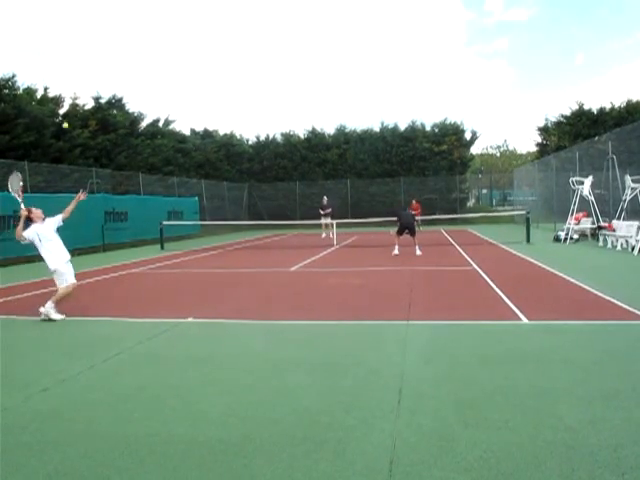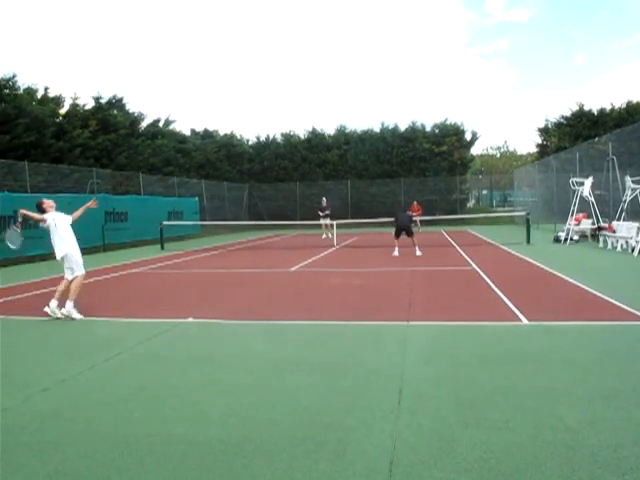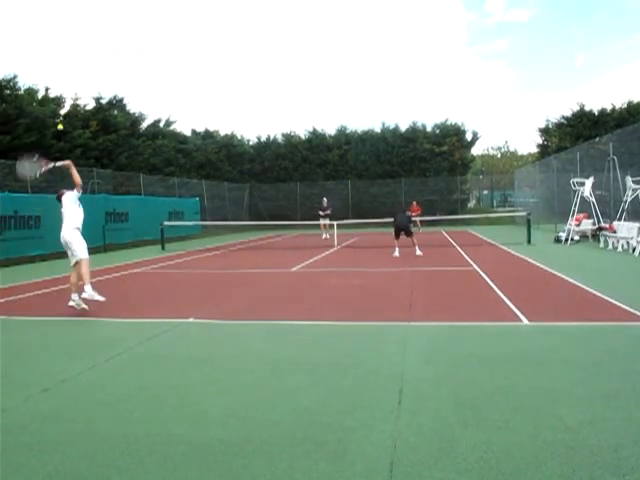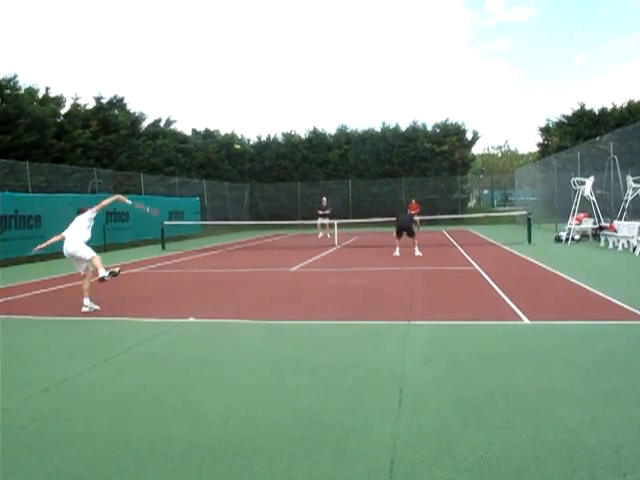
dt=0.2s
person 1, frame 1
left shoulder: (49, 222)
right shoulder: (32, 230)
left elbow: (65, 214)
right elbow: (19, 237)
left wrist: (76, 200)
right wrist: (22, 218)
left hip: (64, 259)
right hip: (56, 261)
left knee: (68, 287)
right knee: (69, 287)
left ankle: (48, 308)
right ankle: (49, 306)
person 1, frame 2
left shoulder: (60, 216)
right shoulder: (49, 216)
left elbow: (72, 217)
right elbow: (41, 217)
left wrist: (86, 206)
right wrist: (26, 213)
left hip: (69, 248)
right hip: (69, 249)
left knee: (68, 279)
right knee: (79, 276)
left ankle: (52, 305)
right ankle: (69, 307)
person 1, frame 3
left shoulder: (67, 206)
right shoulder: (70, 197)
right elbow: (79, 183)
right wrist: (70, 165)
left hip: (70, 232)
right hip: (71, 232)
left knee: (76, 267)
right knee: (84, 260)
left ankle: (74, 298)
right ankle: (88, 291)
person 1, frame 4
left shoulder: (74, 224)
right shoulder: (86, 216)
left elbow: (59, 236)
right elbow: (100, 206)
left wrist: (44, 245)
right wrist: (116, 197)
left hip: (68, 249)
right hip: (75, 245)
left knee: (86, 274)
right knee: (94, 257)
left ankle: (87, 303)
right ankle: (102, 273)
